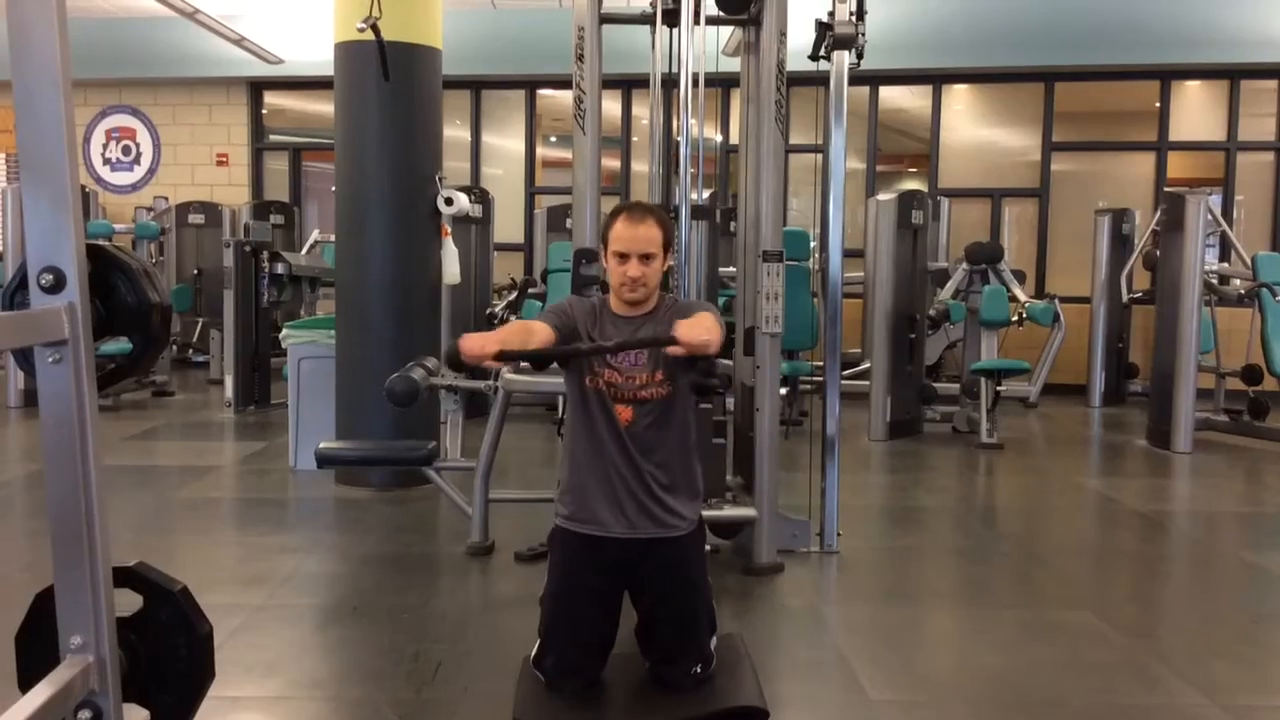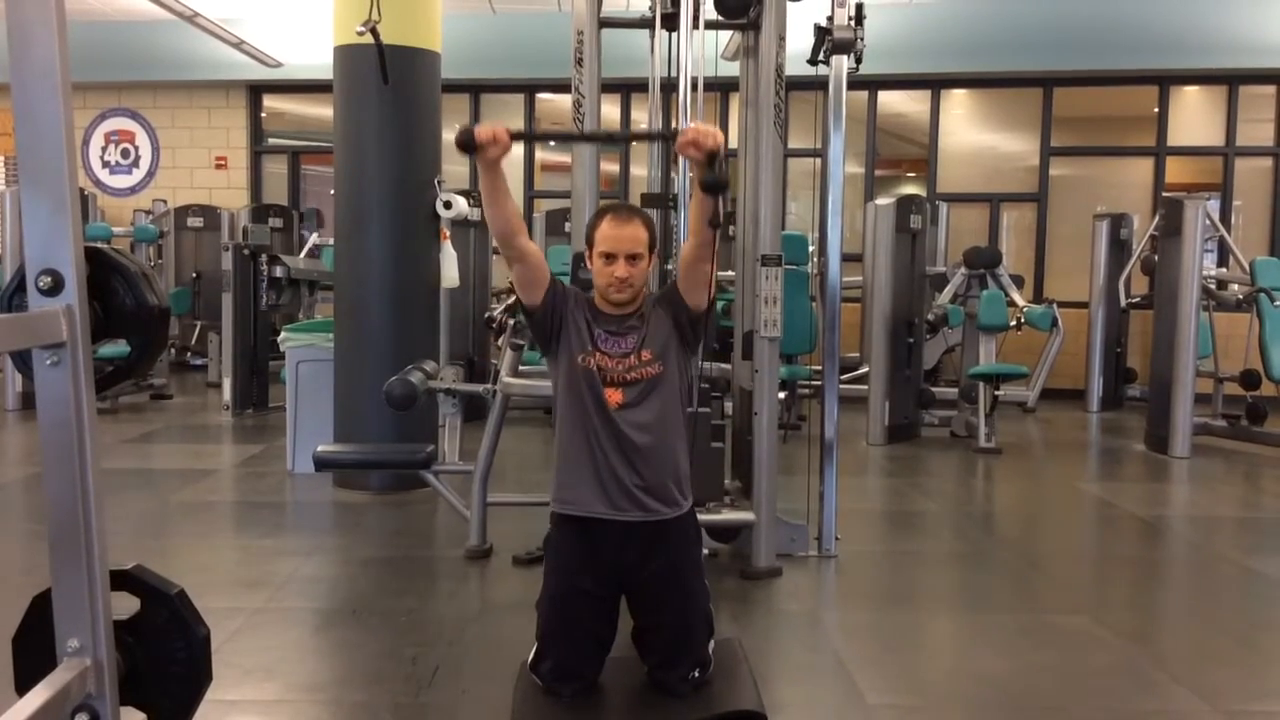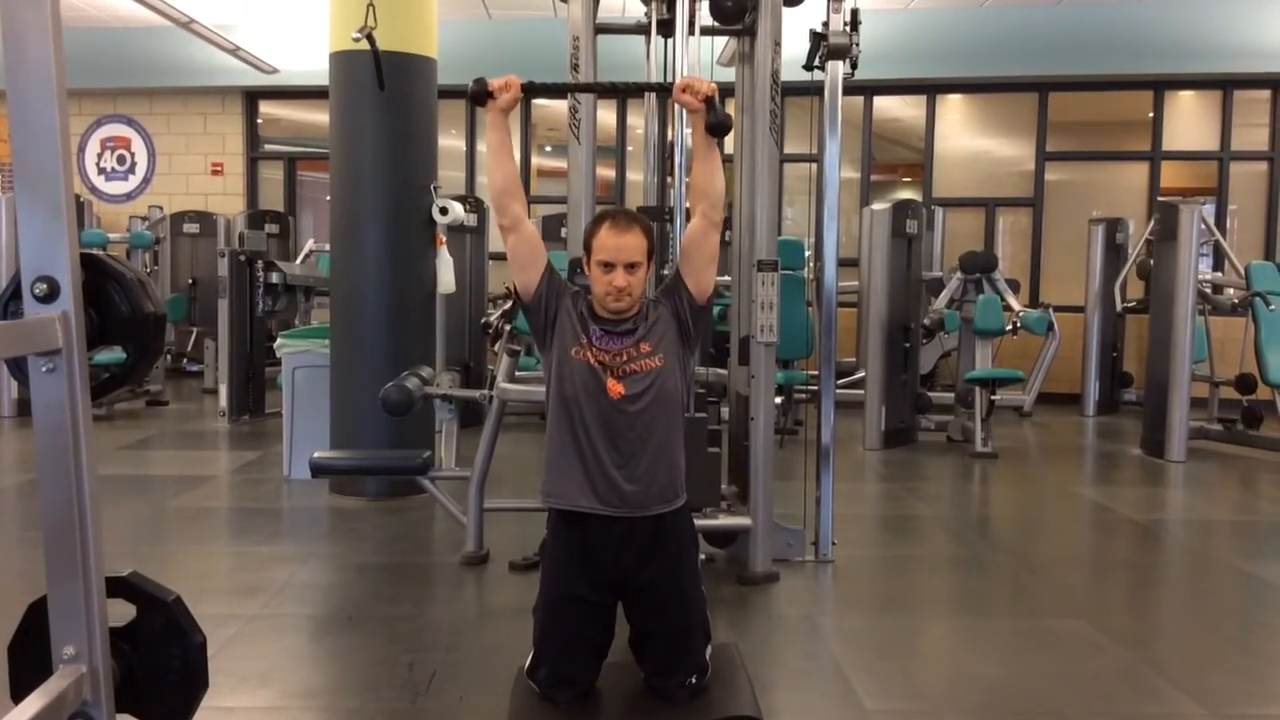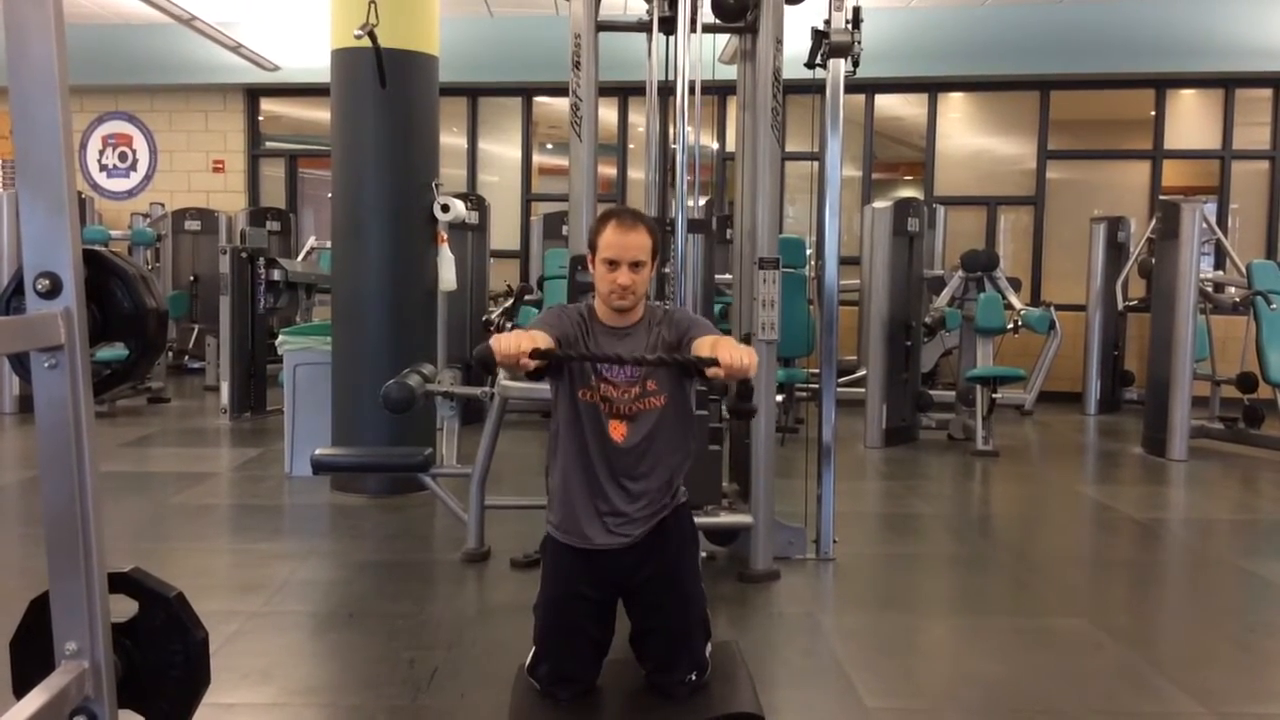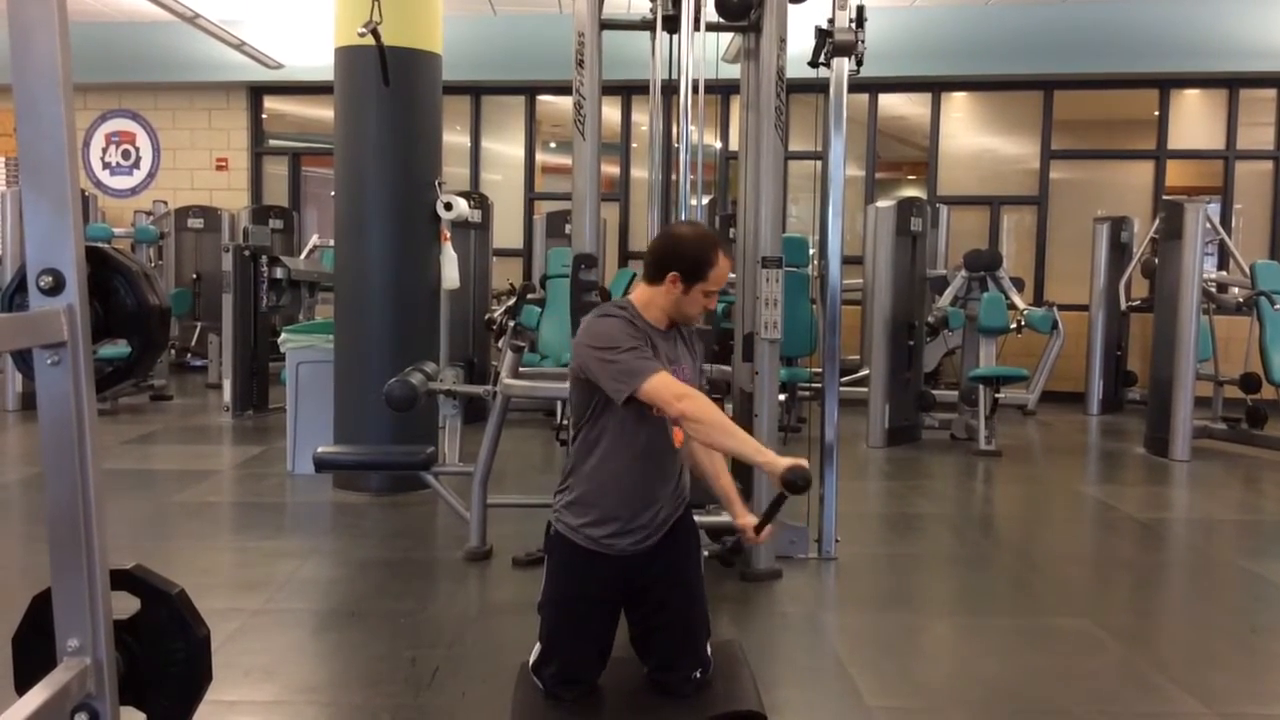
dt=1s
person 1, frame 1
left shoulder: (678, 317)
right shoulder: (573, 316)
left elbow: (706, 323)
right elbow: (532, 335)
left wrist: (700, 334)
right wrist: (487, 342)
left hip: (672, 528)
right hip: (581, 526)
left knee: (686, 674)
right knee: (565, 677)
left ankle: (672, 631)
right ankle: (596, 629)
person 1, frame 2
left shoulder: (674, 318)
right shoulder: (563, 318)
left elbow: (702, 245)
right elbow: (514, 244)
left wrist: (704, 167)
right wrist: (489, 165)
left hip: (664, 523)
right hip: (579, 524)
left knee: (683, 675)
right knee: (562, 677)
left ankle: (651, 637)
right ankle: (598, 634)
person 1, frame 3
left shoulder: (675, 318)
right shoulder: (557, 316)
left elbow: (707, 217)
right elbow: (511, 216)
left wrist: (699, 119)
right wrist: (497, 117)
left hip: (661, 526)
right hip: (577, 526)
left knee: (680, 682)
right knee: (559, 685)
left ankle: (654, 647)
right ankle: (587, 646)
person 1, frame 4
left shoulder: (677, 328)
right shoulder: (566, 326)
left elbow: (711, 346)
right elbow: (534, 342)
left wrist: (733, 353)
right wrist: (513, 345)
left hip: (660, 528)
right hip: (577, 534)
left knee: (681, 679)
right knee: (559, 681)
left ankle: (649, 639)
right ankle: (588, 633)
person 1, frame 5
left shoulder: (685, 338)
right shoulder: (606, 332)
right elbow: (682, 406)
left wrist: (737, 510)
right wrist: (769, 460)
left hip: (667, 531)
right hip: (589, 537)
left knee: (684, 678)
right knee: (564, 683)
left ankle: (648, 633)
